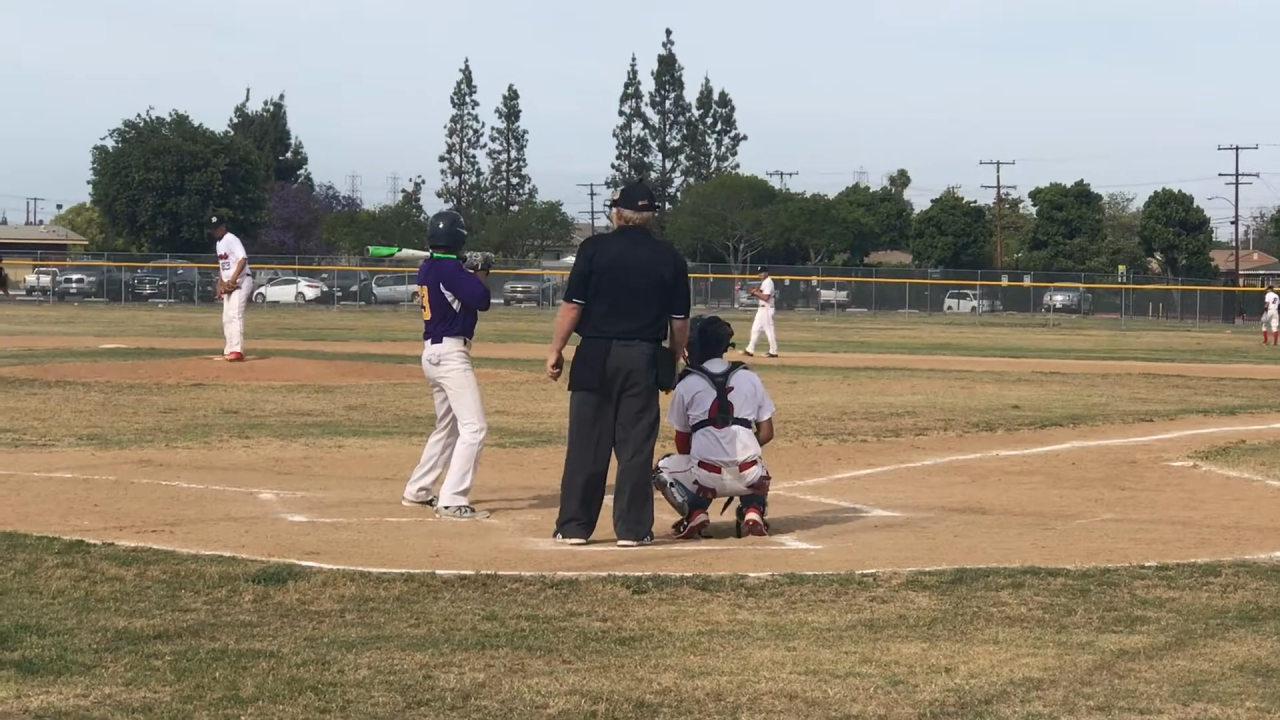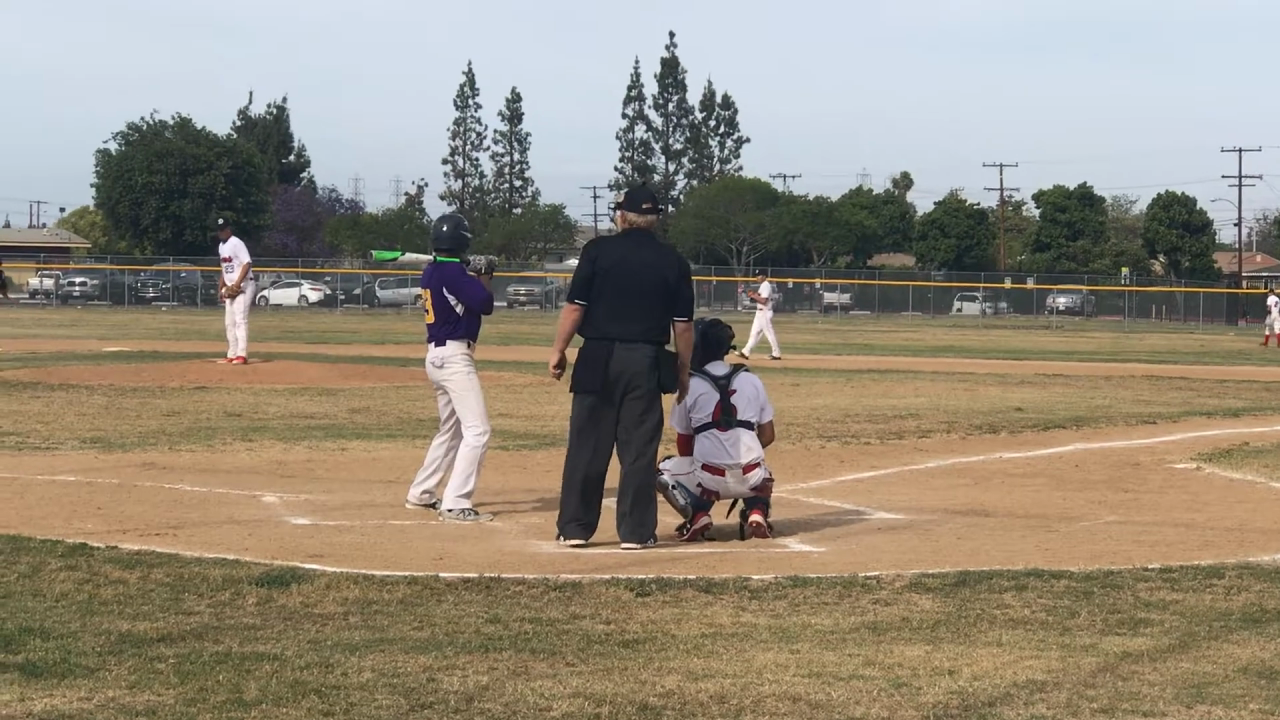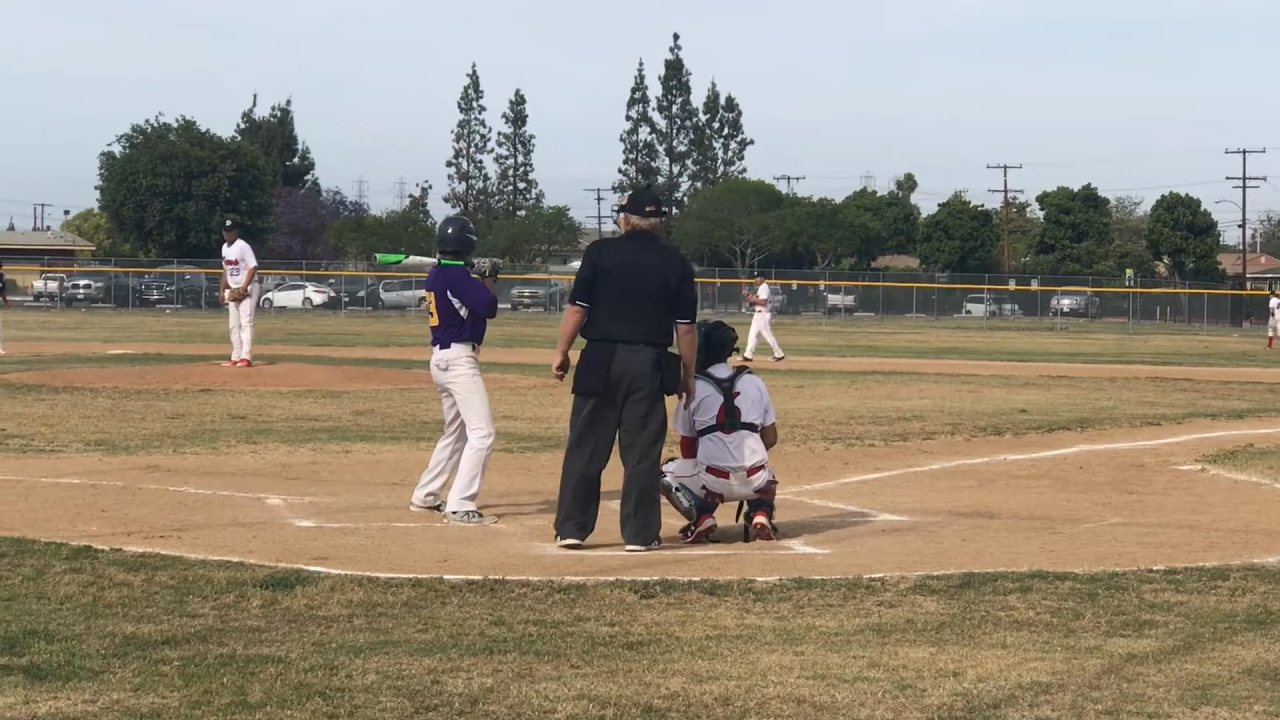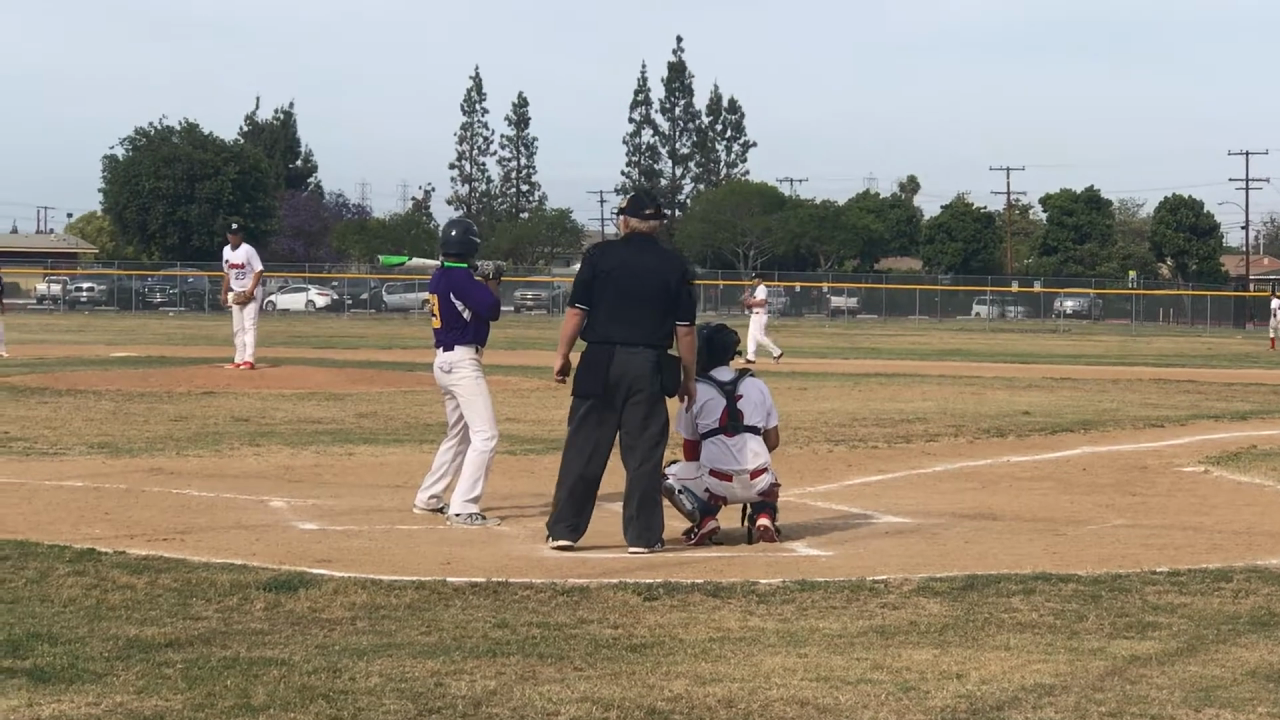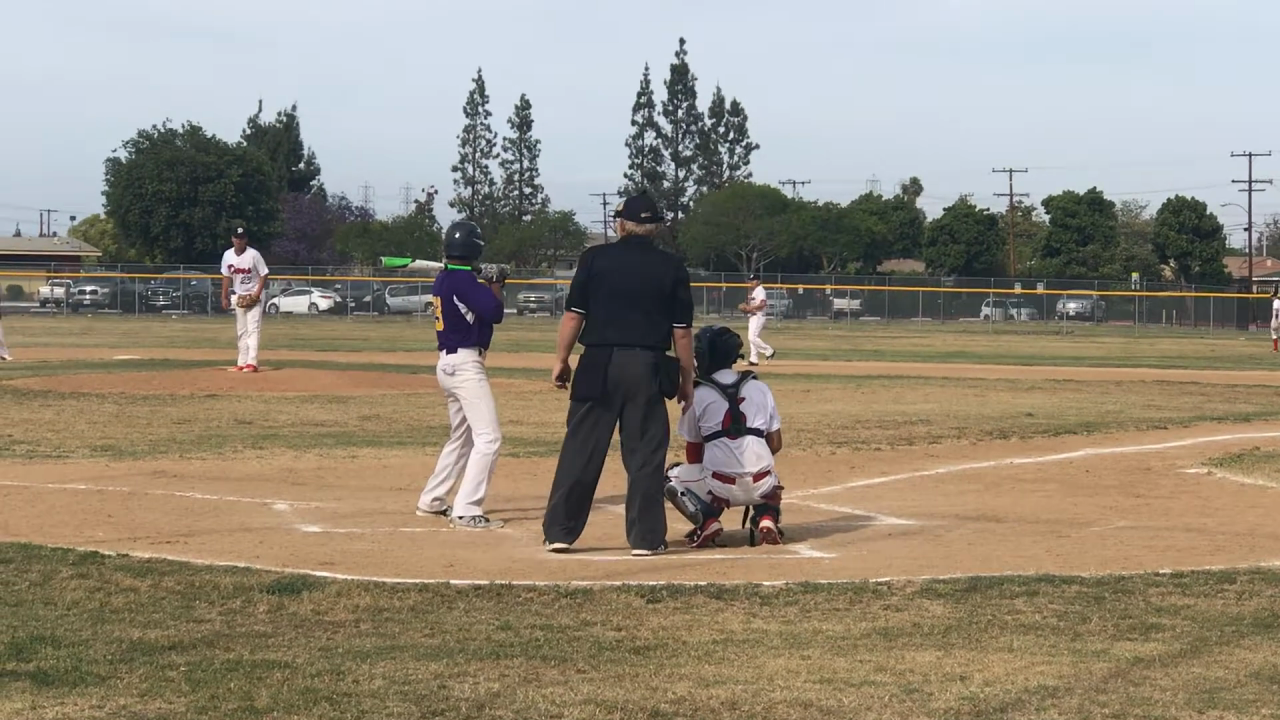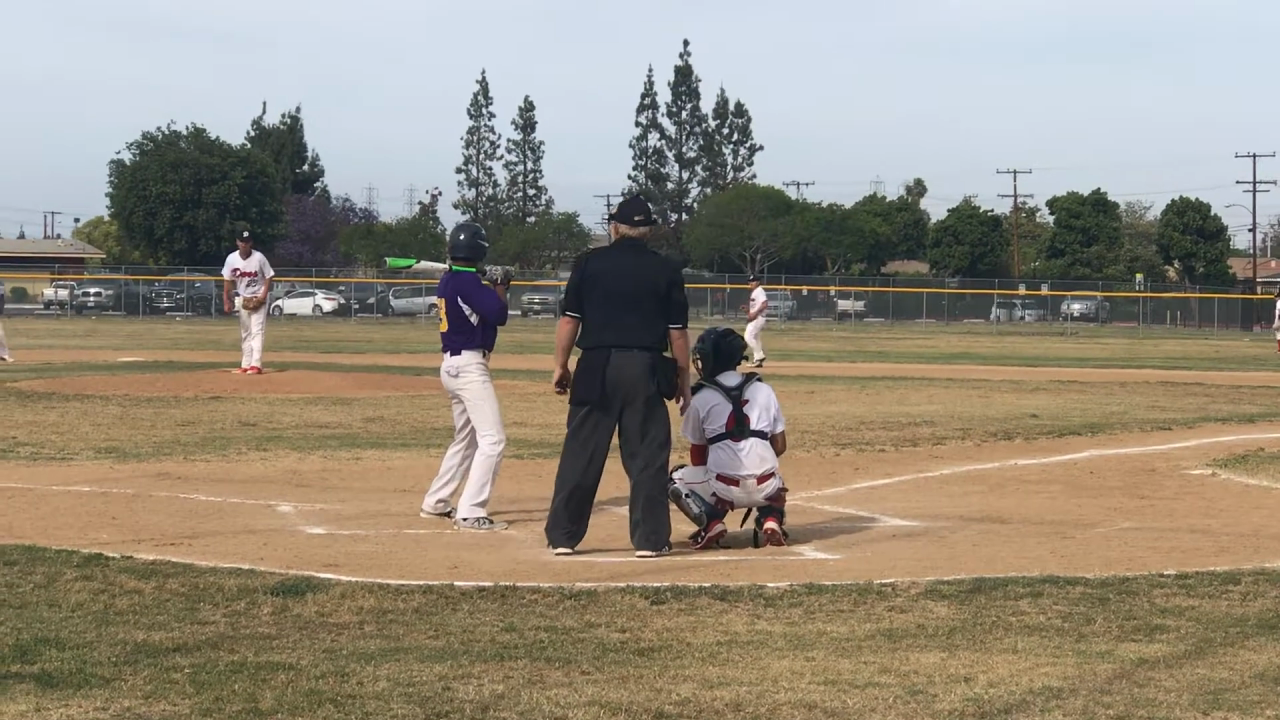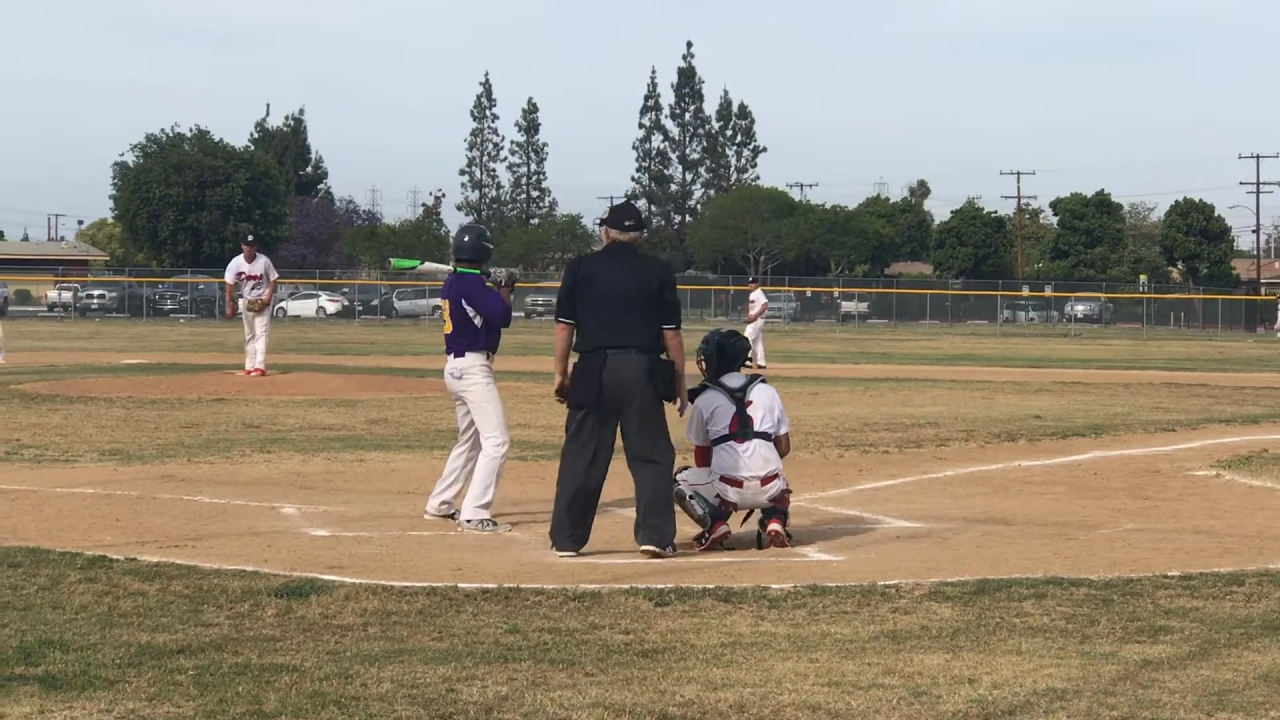
dt=0.1s
person 1, frame 1
left shoulder: (595, 248)
right shoulder: (670, 258)
left elbow: (572, 306)
right elbow: (679, 322)
left wrist: (555, 350)
right wrist: (670, 363)
left hip: (596, 356)
right hip: (644, 359)
left knee: (586, 444)
right knee: (637, 447)
left ankle: (574, 525)
right ankle: (633, 528)
person 1, frame 2
left shoulder: (598, 249)
right shoulder: (673, 261)
left elbow: (574, 307)
right elbow: (682, 325)
left wrist: (558, 351)
right wrist: (683, 372)
left hip: (598, 358)
right hip: (647, 362)
left knee: (586, 447)
right knee: (639, 450)
left ankle: (573, 527)
right ankle: (636, 531)
person 1, frame 3
left shoulder: (600, 251)
right shoulder: (676, 263)
left elbow: (577, 309)
right elbow: (685, 327)
left wrist: (561, 352)
right wrist: (688, 375)
left hip: (601, 361)
right hip: (650, 364)
left knee: (585, 447)
right knee: (643, 452)
left ankle: (571, 527)
right ankle: (640, 533)
person 1, frame 4
left shoulder: (600, 254)
right shoulder: (675, 265)
left elbow: (576, 311)
right elbow: (685, 329)
left wrist: (563, 355)
right wrist: (689, 377)
left hip: (600, 363)
right hip: (648, 366)
left knee: (583, 449)
right knee: (645, 455)
left ankle: (563, 528)
right ankle: (643, 535)
person 1, frame 5
left shoulder: (596, 257)
right shoulder: (672, 267)
left elbow: (574, 315)
right elbow: (682, 331)
left wrist: (562, 360)
right wrist: (686, 379)
left hip: (599, 366)
right hip: (647, 368)
left knee: (581, 451)
right knee: (646, 456)
left ankle: (560, 531)
right ankle: (645, 537)
person 1, frame 6
left shoulder: (589, 262)
right shoulder: (666, 269)
left elbow: (569, 320)
right elbow: (677, 332)
left wrist: (561, 366)
right wrist: (684, 379)
left hip: (596, 368)
right hip: (645, 369)
left knee: (580, 454)
right knee: (647, 458)
left ankle: (562, 536)
right ankle: (650, 539)
person 1, frame 7
left shoulder: (581, 267)
right shoulder: (657, 271)
left elbow: (564, 326)
right elbow: (671, 333)
left wrist: (561, 373)
right wrist: (680, 381)
left hip: (594, 371)
right hip: (642, 371)
left knee: (581, 457)
right knee: (652, 457)
left ankle: (566, 538)
right ankle: (655, 536)
person 2, frame 1
left shoulder: (428, 268)
right shoulder: (449, 268)
right elbow: (482, 300)
left wrist: (469, 272)
right wrist: (480, 272)
left hip: (435, 352)
right hip: (450, 354)
left knee: (447, 427)
right knee: (474, 428)
left ankle: (417, 491)
right ankle: (452, 501)
person 2, frame 2
left shoulder: (431, 271)
right shoulder: (453, 271)
right elbow: (485, 304)
left wrist: (475, 276)
right wrist: (484, 276)
left hip: (438, 355)
right hip: (454, 357)
left knee: (451, 431)
right knee: (477, 430)
left ankle: (420, 493)
right ankle: (455, 505)
person 2, frame 3
left shoulder: (436, 274)
right shoulder: (457, 275)
right elbow: (489, 307)
left wrist: (479, 279)
right wrist: (489, 279)
left hip: (443, 358)
right hip: (459, 360)
left knee: (456, 433)
right knee: (482, 433)
left ankle: (425, 496)
right ankle: (460, 507)
person 2, frame 4
left shoulder: (440, 276)
right shoulder: (460, 276)
right elbow: (492, 310)
left wrist: (483, 280)
right wrist: (492, 281)
left hip: (447, 360)
right hip: (462, 362)
left knee: (459, 435)
right knee: (485, 435)
left ankle: (428, 498)
right ankle: (463, 509)
person 2, frame 5
left shoulder: (443, 278)
right shoulder: (463, 279)
right elbow: (495, 313)
left wrist: (485, 283)
right wrist: (495, 284)
left hip: (450, 363)
right hip: (465, 364)
left knee: (462, 438)
right knee: (488, 438)
left ankle: (431, 501)
right ankle: (466, 511)
person 2, frame 6
left shoulder: (448, 280)
right shoulder: (468, 281)
right elbow: (499, 315)
left wrist: (491, 286)
right wrist: (500, 286)
left hip: (454, 365)
right hip: (469, 366)
left knee: (466, 439)
right knee: (492, 439)
left ankle: (435, 502)
right ankle: (470, 513)
person 2, frame 7
left shoulder: (452, 282)
right shoulder: (472, 283)
right elbow: (503, 317)
left wrist: (495, 288)
right wrist: (504, 289)
left hip: (458, 366)
right hip: (473, 368)
left knee: (469, 441)
right knee: (496, 441)
left ankle: (439, 504)
right ankle: (474, 515)
person 3, frame 1
left shoulder: (687, 384)
right shoulder: (751, 378)
left elbow: (682, 441)
right elbow: (766, 433)
left hip: (707, 477)
right hip: (748, 476)
left knee: (664, 468)
left ankle: (693, 512)
right ankle: (753, 510)
person 3, frame 2
left shoulder: (690, 387)
right shoulder: (752, 380)
left elbow: (684, 444)
right elbow: (767, 436)
left wrist: (695, 466)
left hip: (710, 479)
right hip: (750, 478)
left knee: (665, 470)
left ankle: (696, 515)
right ankle: (756, 512)
person 3, frame 3
left shoulder: (693, 389)
right shoulder: (755, 383)
left elbow: (688, 447)
right elbow: (770, 438)
left wrist: (700, 467)
left hip: (713, 482)
right hip: (754, 481)
left knee: (668, 472)
left ankle: (700, 517)
right ankle: (761, 514)
person 3, frame 4
left shoulder: (696, 392)
right shoulder: (757, 386)
left elbow: (690, 450)
right elbow: (773, 441)
left wrist: (702, 471)
left hip: (717, 485)
right hip: (758, 483)
left knee: (671, 475)
left ankle: (703, 519)
right ankle: (764, 516)
person 3, frame 5
left shoulder: (698, 395)
right shoulder: (760, 388)
left elbow: (693, 453)
right elbow: (775, 444)
left wrist: (706, 472)
left hip: (720, 488)
right hip: (760, 486)
left knee: (673, 477)
left ankle: (706, 521)
right ankle: (767, 518)
person 3, frame 6
left shoulder: (701, 398)
right shoulder: (764, 390)
left elbow: (697, 455)
right elbow: (780, 446)
left hip: (724, 489)
right hip: (763, 488)
left knee: (677, 479)
left ankle: (710, 523)
right ankle: (771, 520)
person 3, frame 7
left shoulder: (704, 399)
right shoulder: (768, 391)
left elbow: (701, 457)
right elbow: (783, 448)
left hip: (727, 491)
right hip: (767, 490)
left knee: (681, 480)
left ankle: (714, 524)
right ankle: (774, 522)
